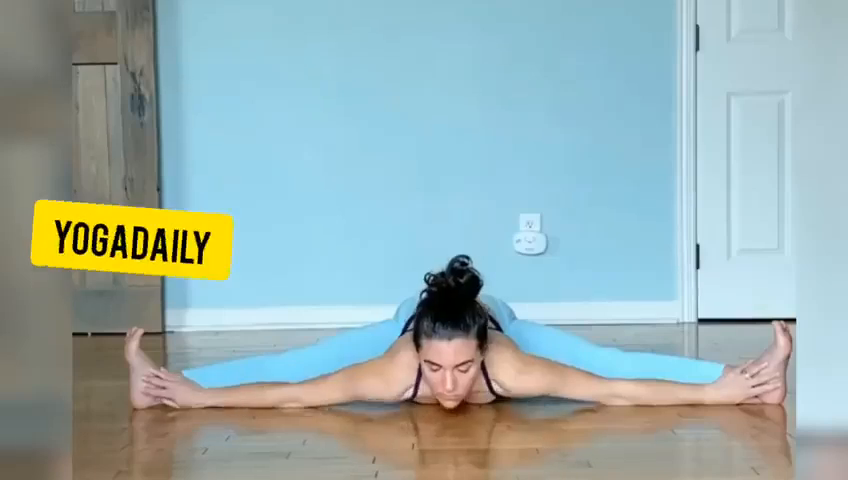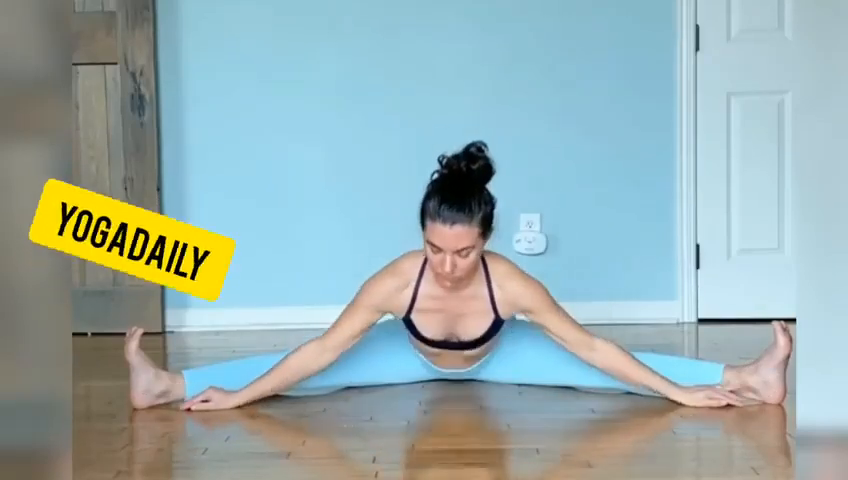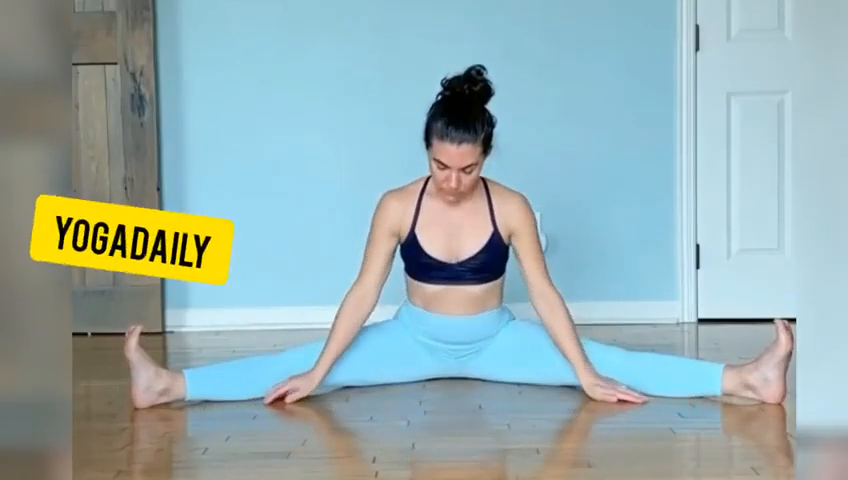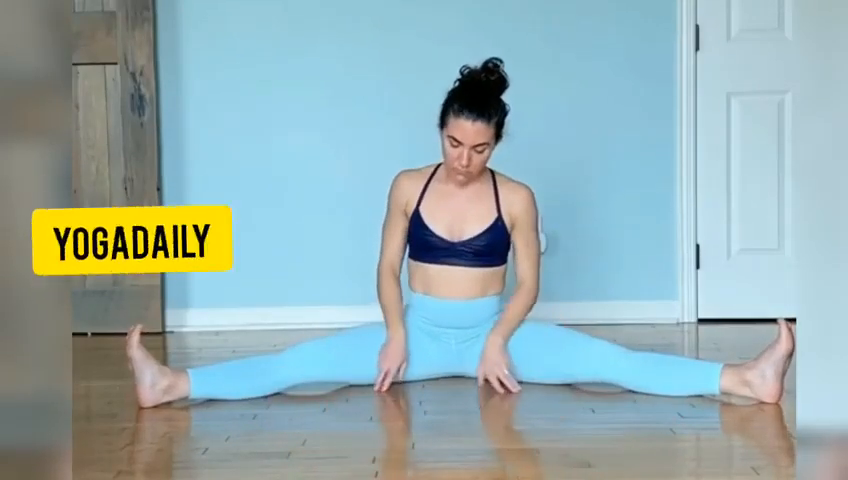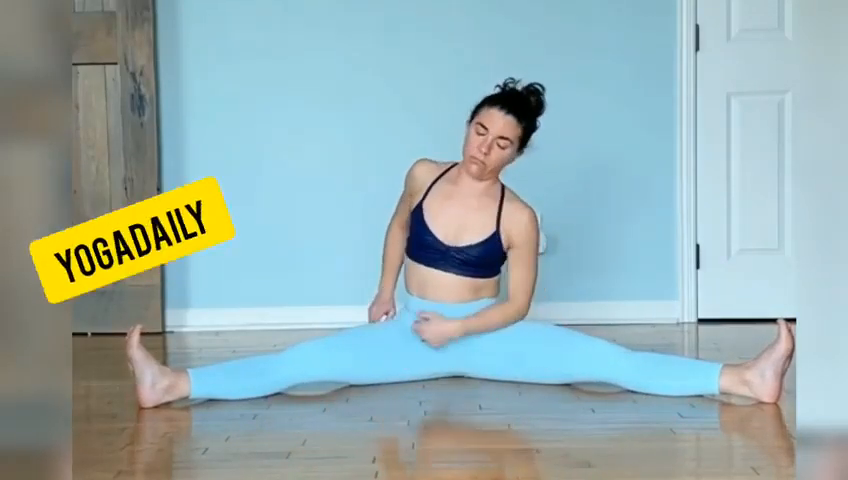
dt=0.7s
person 1, frame 1
left shoulder: (510, 365)
right shoulder: (395, 367)
left elbow: (620, 386)
right elbow: (290, 388)
left wrist: (717, 391)
right wrist: (200, 395)
left hip: (503, 322)
right hip: (405, 322)
left knee: (611, 358)
right knee: (295, 360)
left ankle: (742, 378)
right ankle: (170, 380)
person 1, frame 2
left shoulder: (511, 284)
right shoulder: (396, 282)
left elbow: (592, 345)
right elbow: (318, 350)
left wrist: (684, 395)
right wrist: (237, 397)
left hip: (494, 356)
right hip: (412, 354)
left knee: (594, 370)
right knee: (319, 373)
person 1, frame 3
left shoulder: (511, 207)
right shoulder: (397, 205)
left elbow: (545, 293)
right elbow: (363, 293)
left wrist: (587, 377)
right wrist: (316, 374)
left hip: (494, 340)
right hip: (414, 339)
left knee: (609, 363)
right knee: (298, 366)
left ankle: (745, 378)
right ankle: (169, 384)
person 1, frame 4
left shoulder: (516, 197)
right shoulder: (408, 185)
left elbow: (528, 283)
right elbow: (388, 268)
left wrist: (497, 341)
right wrist: (396, 333)
left hip: (491, 331)
right hip: (420, 330)
left knee: (606, 360)
right knee: (303, 363)
left ankle: (743, 379)
right ankle: (174, 384)
person 1, frame 5
left shoulder: (517, 216)
right shoulder: (424, 174)
left elbow: (517, 305)
right elbow: (398, 226)
left wrist: (455, 329)
right wrist: (385, 290)
left hip: (485, 338)
right hip: (412, 330)
left knee: (602, 360)
right knee: (303, 362)
left ankle: (743, 378)
right ankle: (175, 383)
